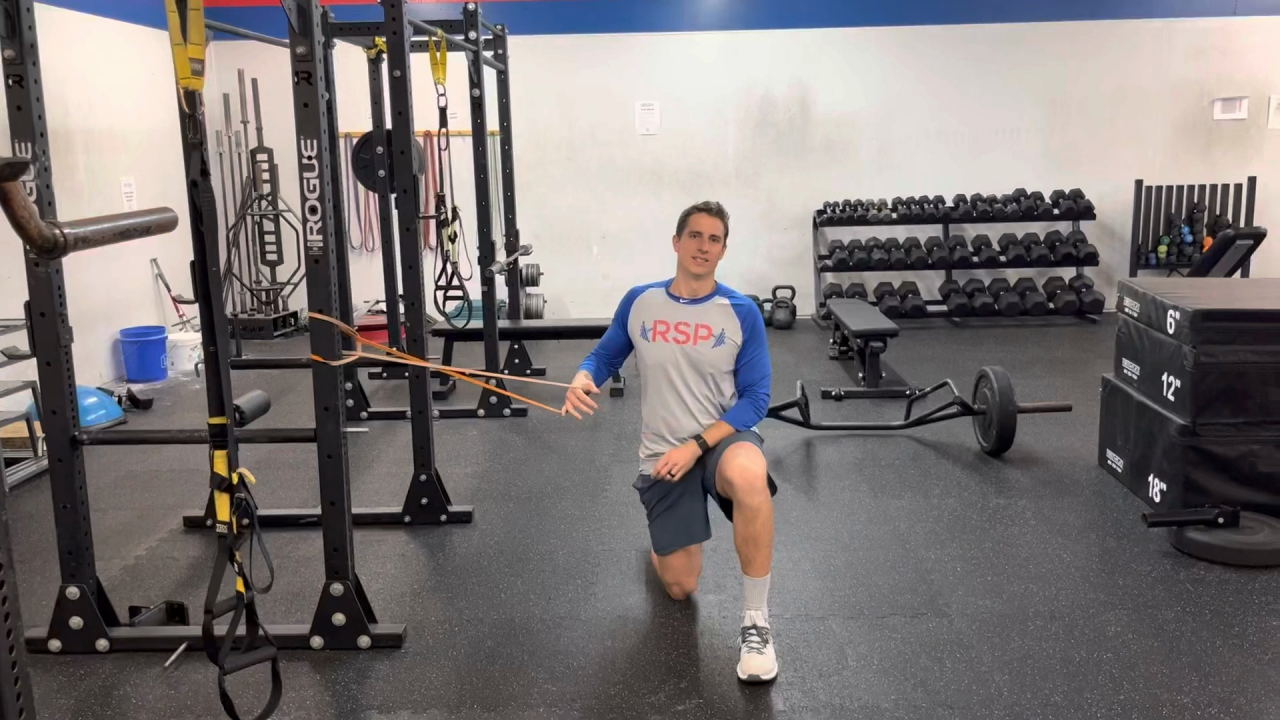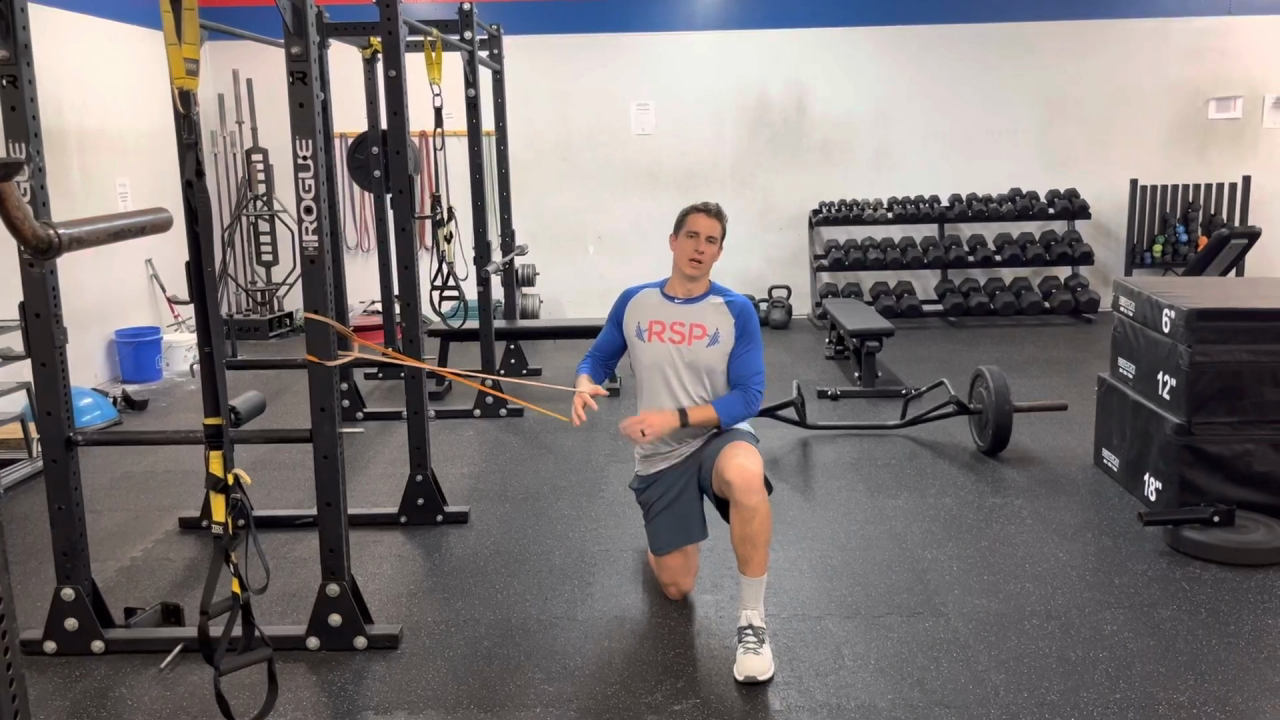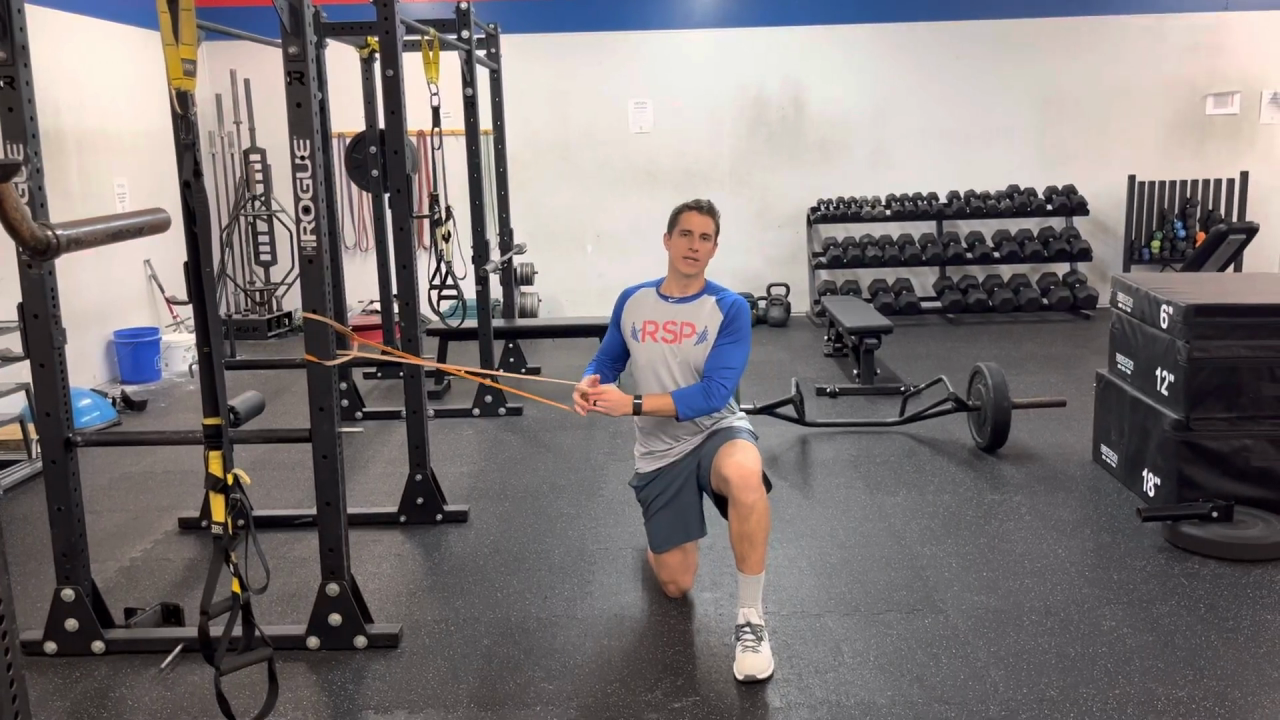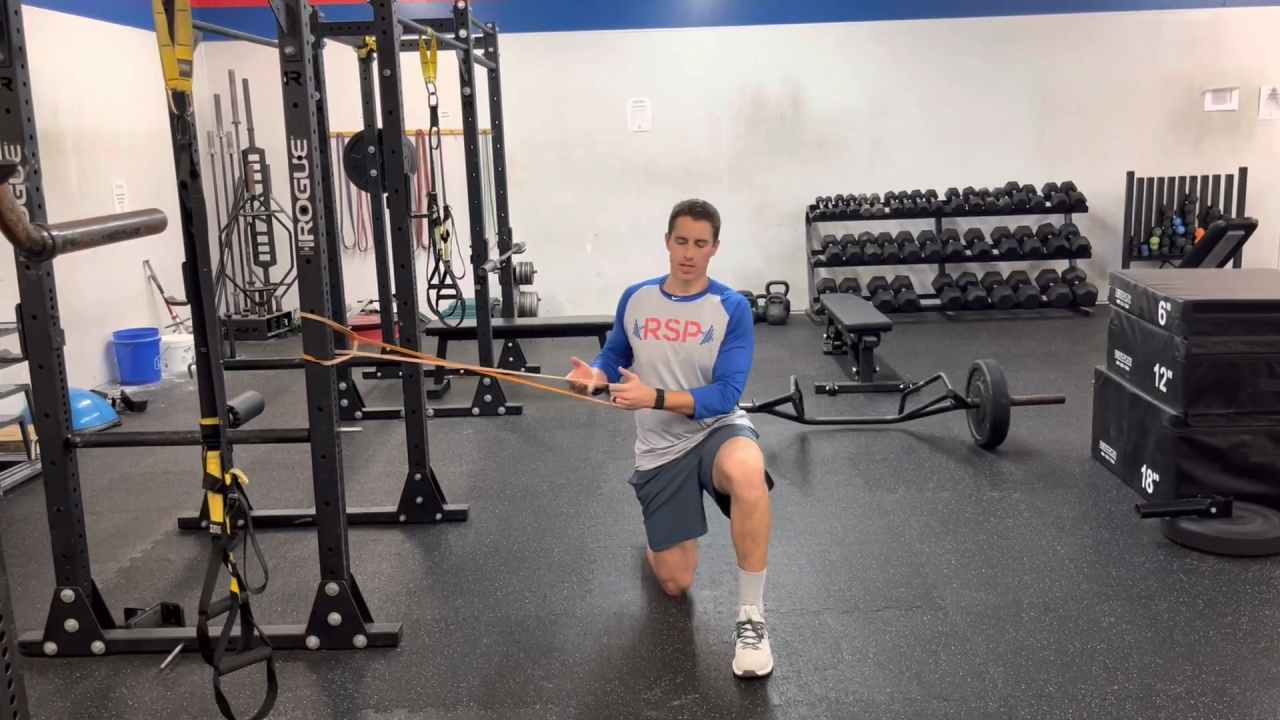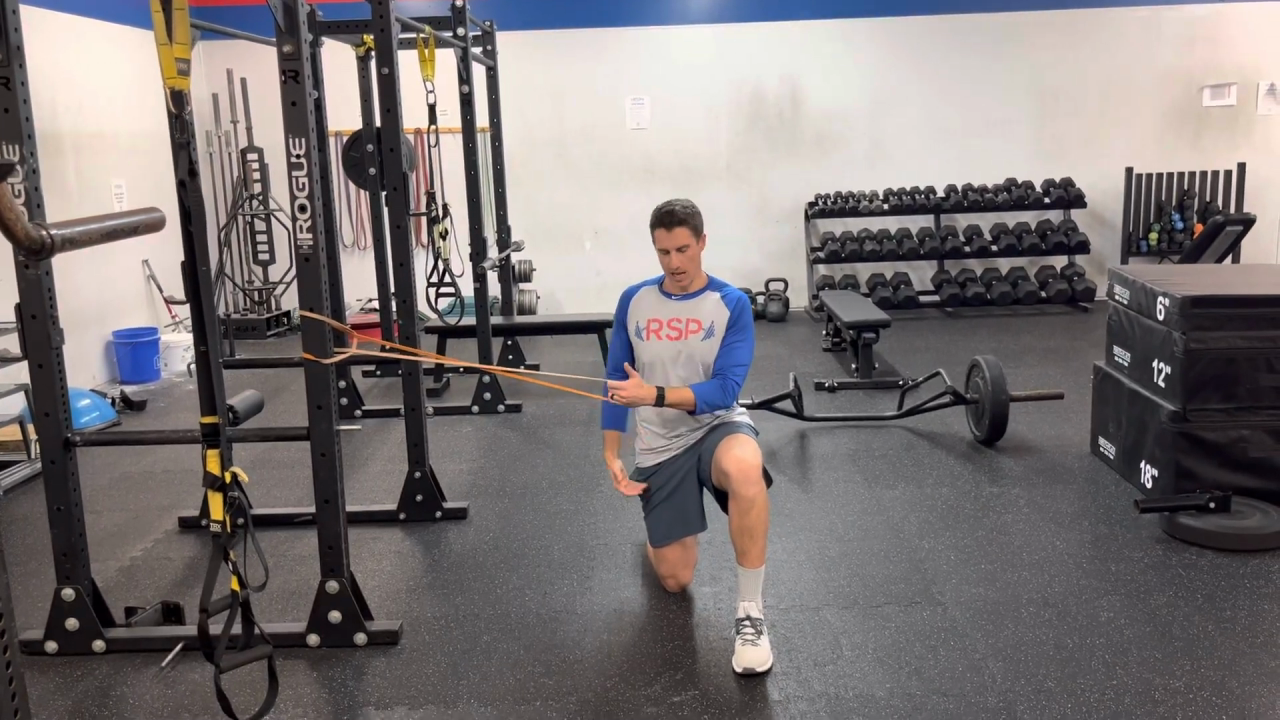
dt=1s
person 1, frame 1
left shoulder: (742, 312)
right shoulder: (639, 302)
left elbow: (755, 399)
right elbow: (605, 355)
left wrist: (696, 446)
right wrist: (582, 380)
left hip: (724, 440)
right hip: (663, 456)
left knee: (749, 478)
right knee: (680, 587)
left ankle: (756, 621)
right ankle: (666, 542)
person 1, frame 2
left shoulder: (736, 311)
right shoulder: (633, 302)
left elbow: (748, 398)
right elbow: (598, 359)
left wrist: (675, 417)
right wrist: (585, 386)
left hip: (719, 436)
right hip: (659, 458)
left knee: (747, 479)
right knee: (676, 587)
left ankle: (752, 622)
right ankle: (666, 536)
person 1, frame 3
left shoulder: (730, 308)
right shoulder: (632, 301)
left elbow: (713, 395)
right elbow: (606, 361)
left wrist: (632, 404)
right wrist: (588, 385)
left hip: (716, 432)
right hip: (659, 453)
left knee: (746, 476)
right knee: (676, 584)
left ankle: (751, 619)
right ankle: (670, 532)
person 1, frame 4
left shoulder: (732, 308)
right shoulder: (635, 299)
left elbow: (726, 395)
right elbow: (614, 358)
left wrist: (654, 397)
right wrist: (594, 377)
left hip: (717, 429)
right hip: (660, 450)
left knee: (748, 473)
right knee: (675, 583)
left ankle: (751, 616)
right ankle: (663, 537)
person 1, frame 5
left shoulder: (732, 304)
right shoulder: (634, 301)
left elbow: (725, 389)
right elbow: (616, 380)
left wrist: (655, 395)
right wrist: (612, 456)
left hip: (717, 426)
right hip: (660, 447)
left knee: (746, 470)
right knee: (675, 579)
left ankle: (750, 612)
right ankle: (662, 534)
